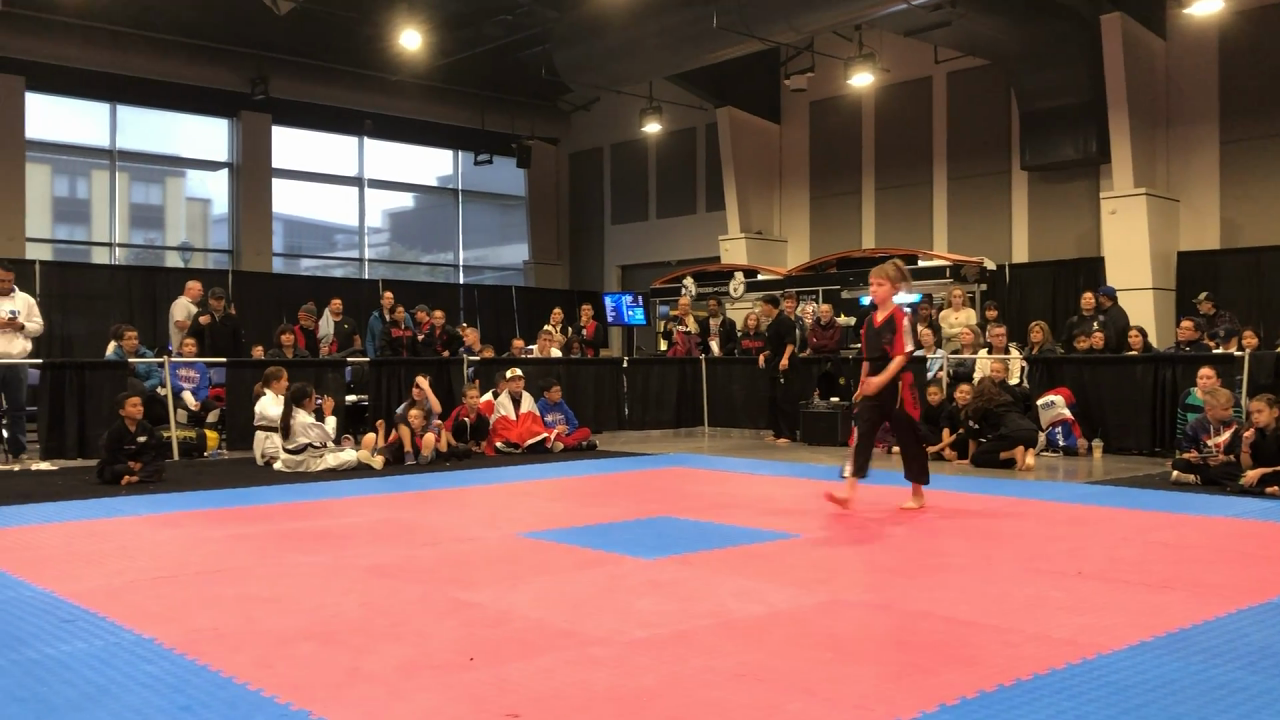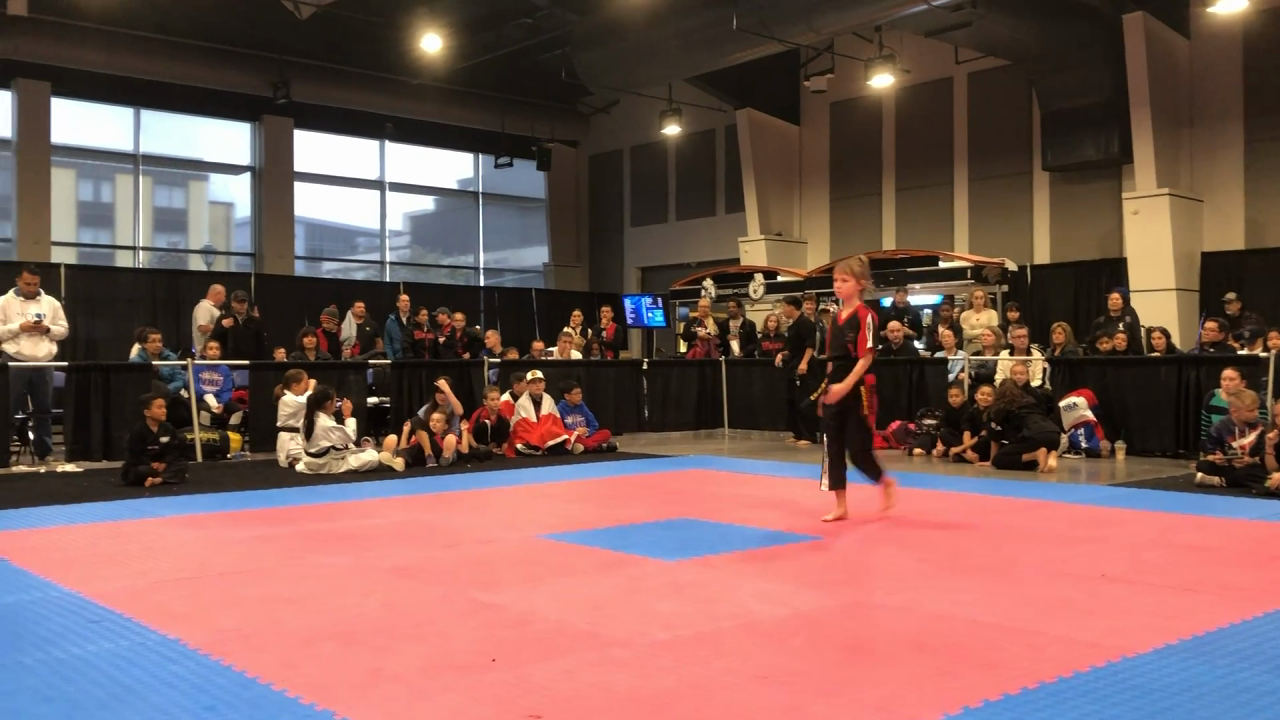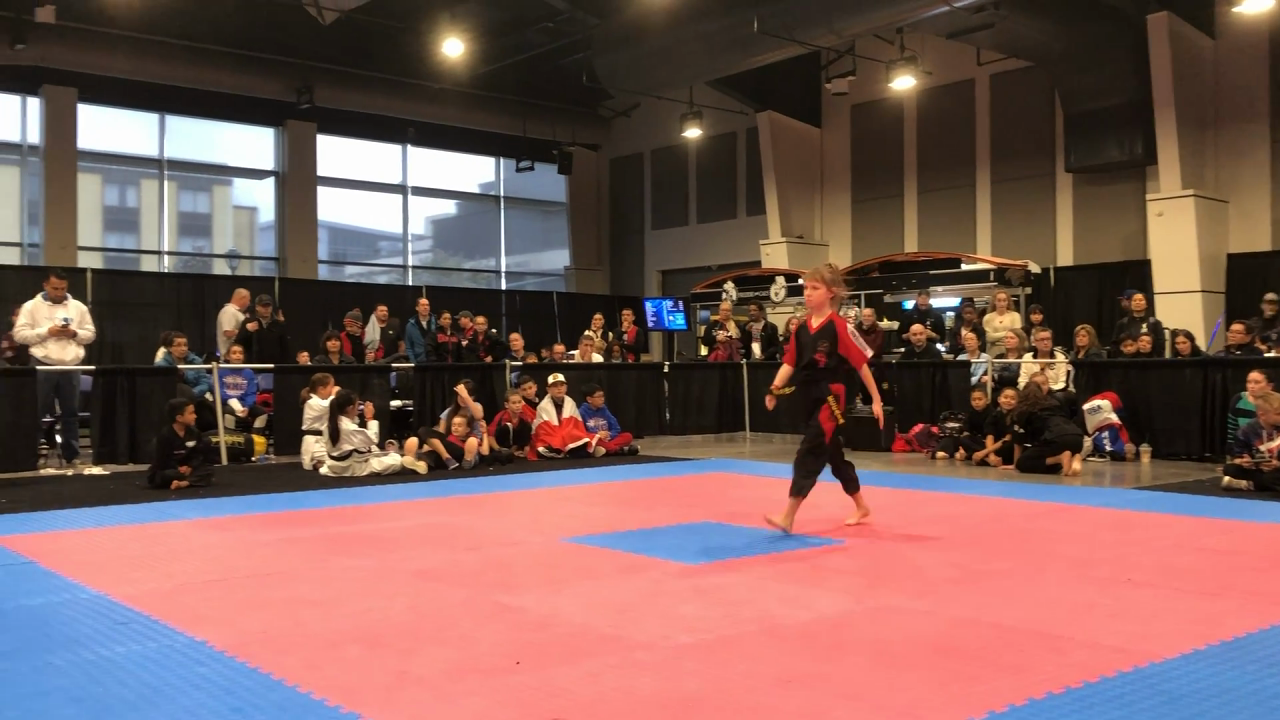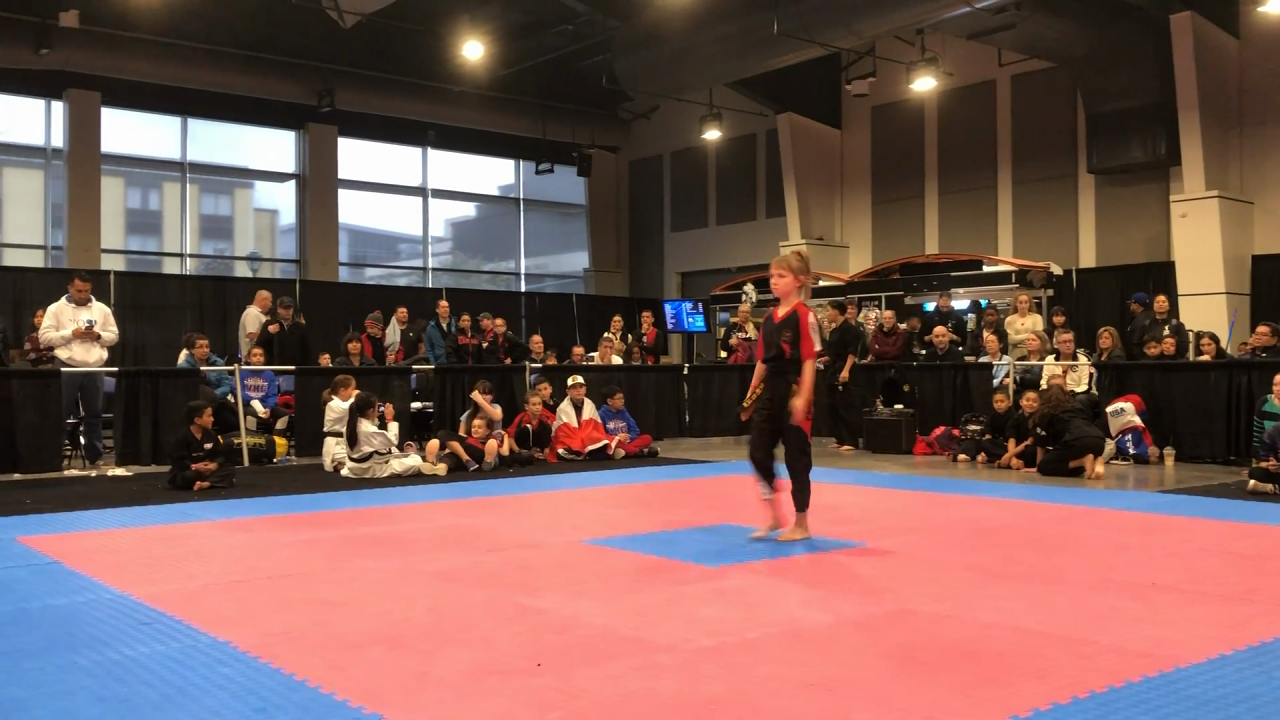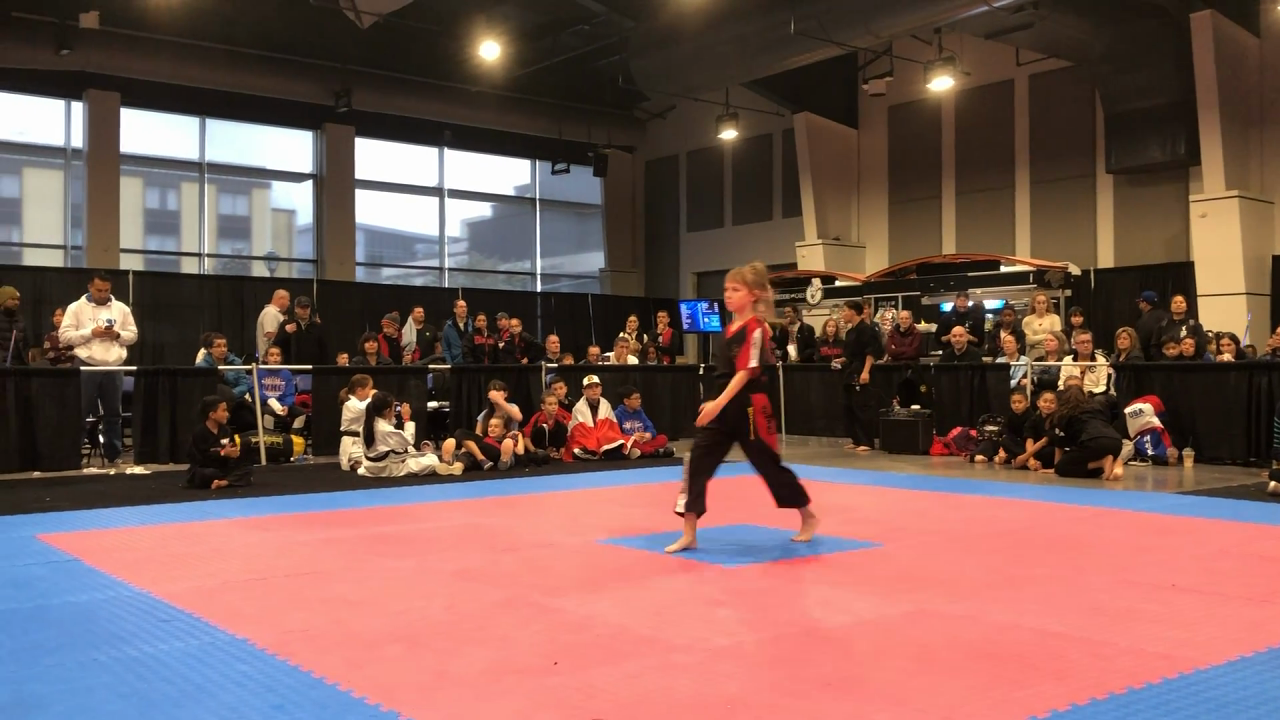
dt=0.3s
person 1, frame 1
left shoulder: (900, 318)
right shoulder: (870, 321)
left elbow: (902, 356)
left wrist: (883, 378)
right wrist: (861, 385)
left hip: (898, 385)
right hip: (872, 386)
left knee: (908, 438)
right knee: (861, 436)
left ankle: (919, 494)
right ankle: (848, 494)
person 1, frame 2
left shoulder: (865, 315)
right shoulder: (836, 319)
left elbow: (866, 356)
left wrist: (846, 385)
right wrist: (828, 388)
left hip: (859, 388)
right hip: (837, 388)
left knee: (858, 448)
right knee: (833, 445)
left ankle: (886, 483)
right ankle: (840, 505)
person 1, frame 3
left shoulder: (839, 326)
right shoulder: (801, 328)
left elbow: (861, 363)
right elbow: (789, 363)
left wrist: (875, 399)
right wrist: (774, 389)
left hip: (829, 396)
right hip: (808, 395)
left knee: (809, 452)
right knee: (832, 453)
left ankle: (788, 516)
right ankle: (861, 507)
person 1, frame 4
left shoulder: (804, 315)
right shoulder: (769, 319)
left elbow: (810, 359)
left wrist: (803, 396)
right wrist: (751, 393)
left hip: (795, 389)
right hip: (771, 389)
left knee: (797, 456)
right knee: (758, 451)
left ankle: (801, 524)
right ankle: (774, 514)
person 1, frame 5
left shoulder: (756, 330)
right shoulder: (729, 330)
left elbow: (745, 373)
left wrist: (719, 403)
left hip: (749, 406)
right hip: (723, 407)
left knee: (769, 467)
right knee: (698, 462)
left ankle: (807, 518)
right ankle: (689, 534)
person 2, frame 1
left shoulder: (25, 300)
left elbow: (39, 327)
left wrist: (22, 326)
left hip: (17, 361)
left knee: (17, 407)
left ankle: (18, 450)
person 2, frame 2
left shoulder: (51, 303)
left elbow: (64, 330)
left wrist: (47, 329)
right wrist: (19, 327)
left hip: (43, 364)
left knee: (43, 410)
left ankle: (44, 452)
person 2, frame 3
left shoulder: (78, 307)
right shoulder: (31, 306)
left elbow: (90, 334)
right elbow: (20, 335)
left wrist: (75, 333)
right wrist: (46, 332)
left hip: (70, 367)
right hip: (42, 366)
left knee: (70, 413)
right knee: (37, 413)
left ankle: (72, 455)
person 2, frame 4
left shoulder: (102, 309)
right shoulder: (56, 309)
left elbow: (114, 336)
right elbow: (45, 337)
left wrist: (98, 335)
right wrist: (70, 334)
left hip: (94, 369)
right hip: (66, 367)
left knee: (94, 414)
right knee: (62, 414)
left ankle: (95, 456)
person 2, frame 5
left shoulder: (121, 309)
right shoulder: (76, 308)
left elbow: (133, 335)
right elbow: (64, 336)
left wrist: (118, 335)
right wrist: (90, 333)
left hip: (113, 368)
right hip: (86, 366)
left knee: (113, 413)
right knee: (81, 412)
left ankle: (114, 454)
